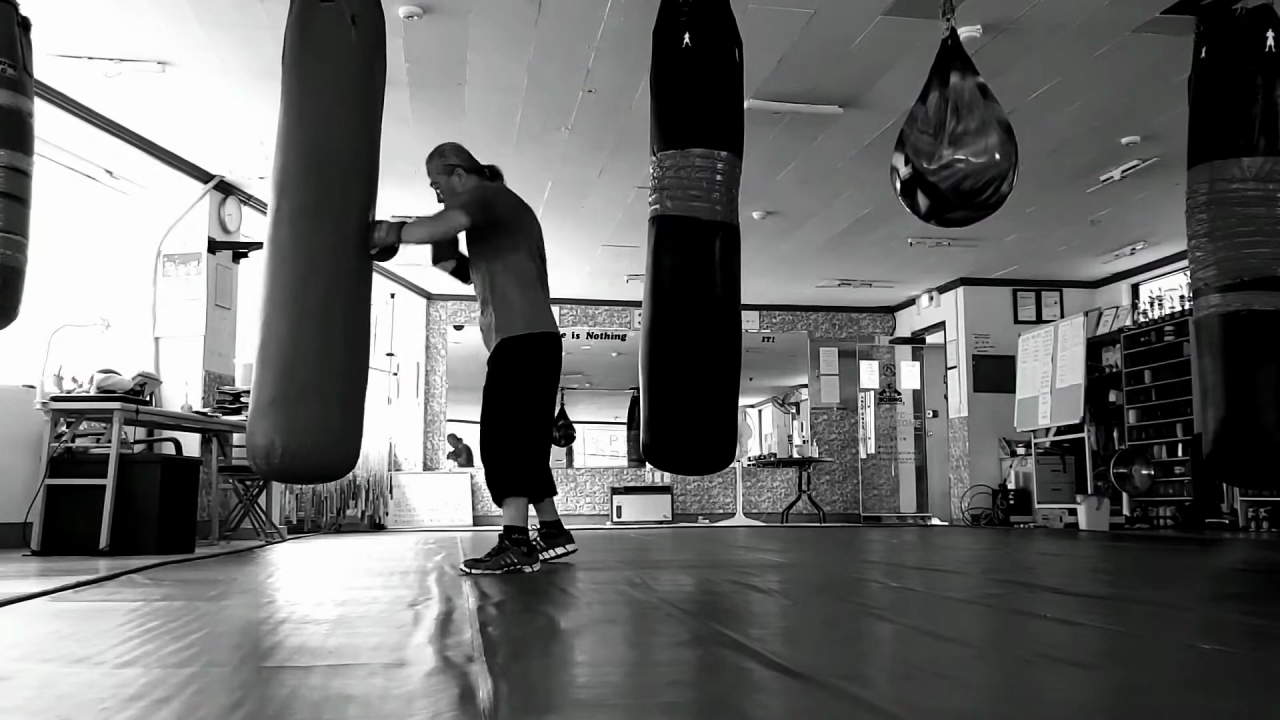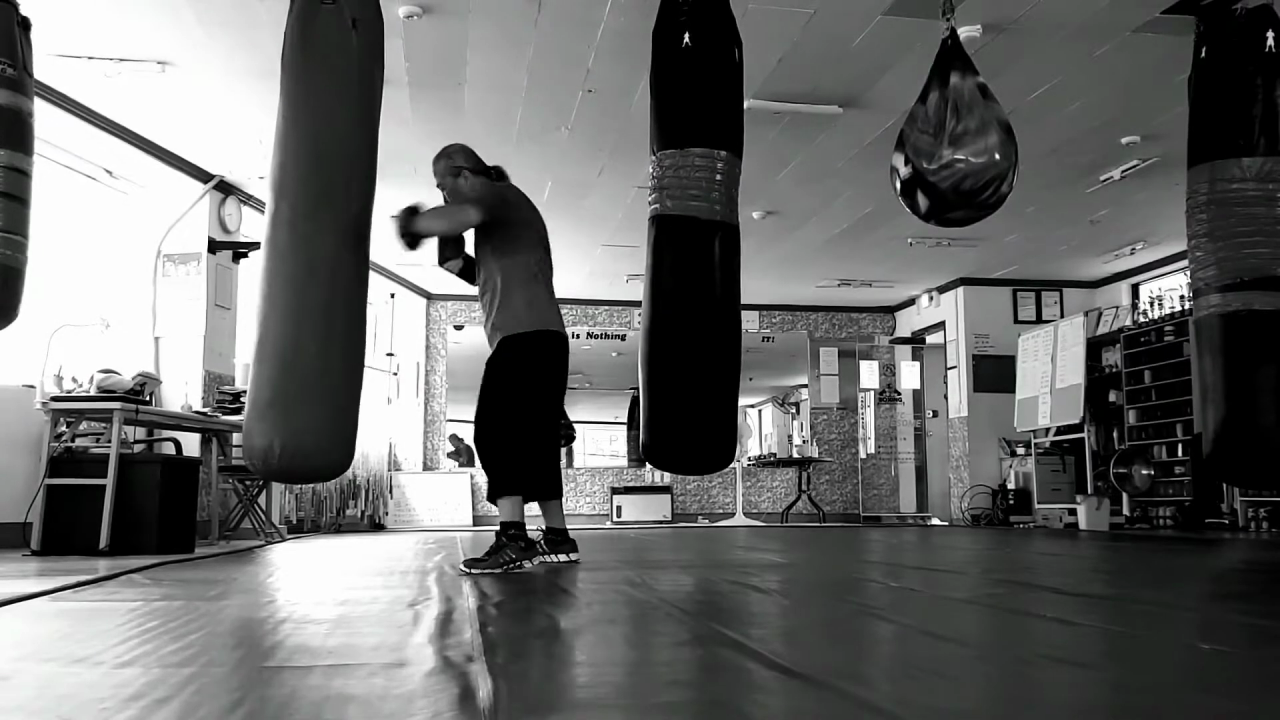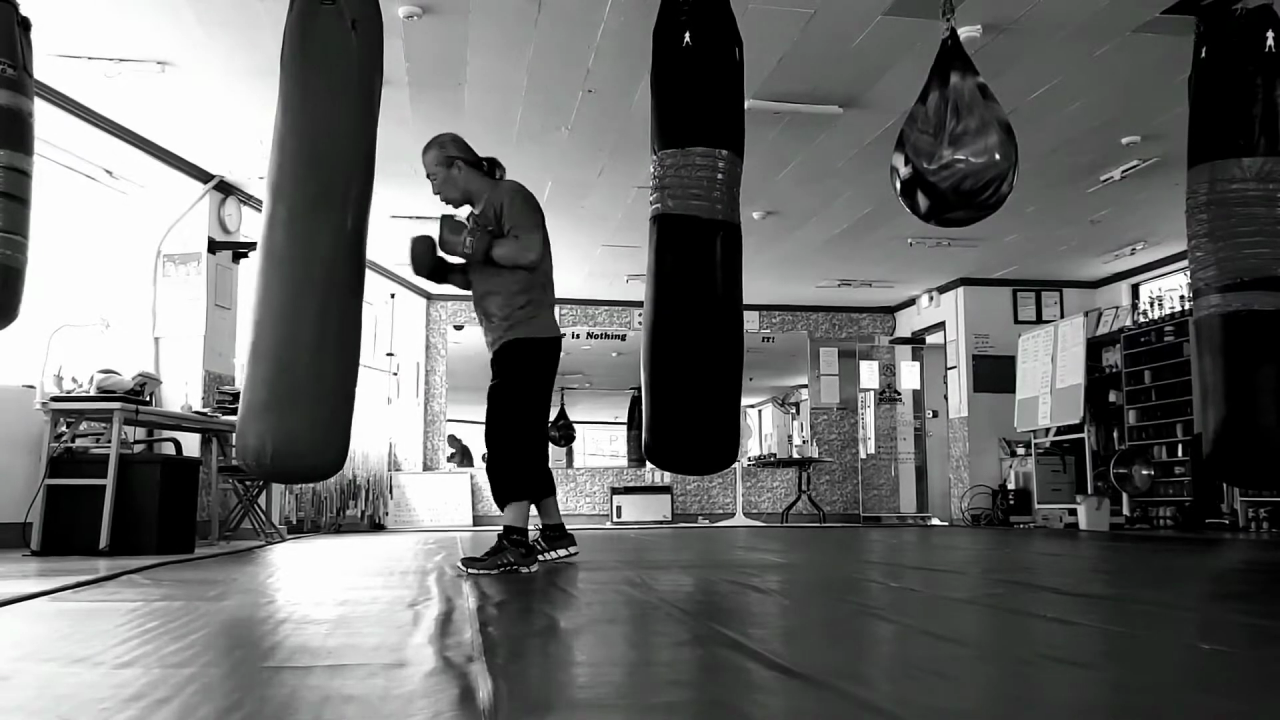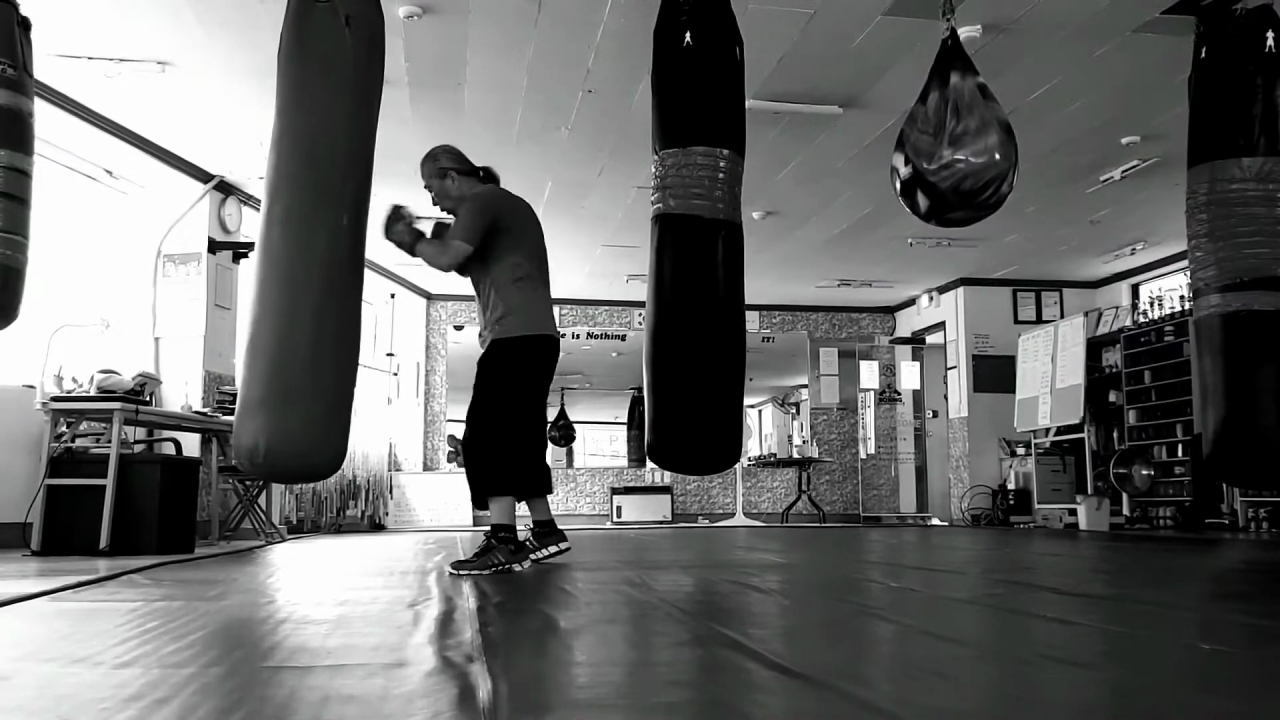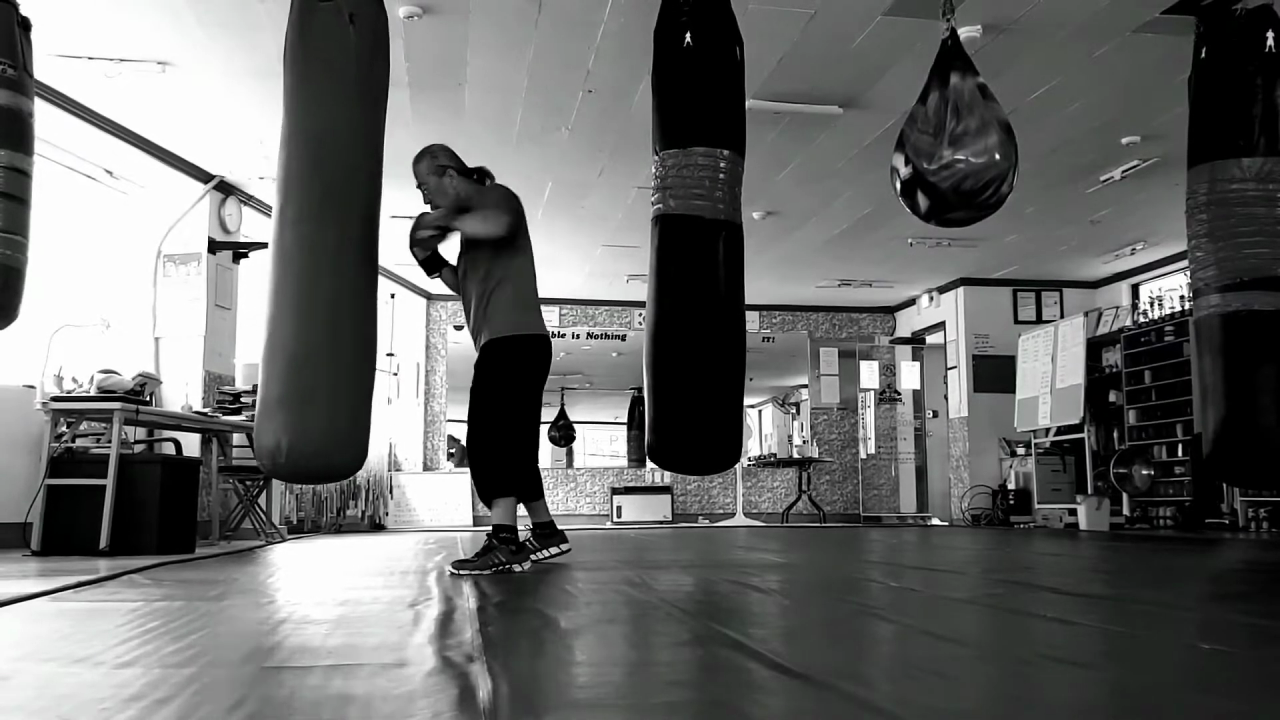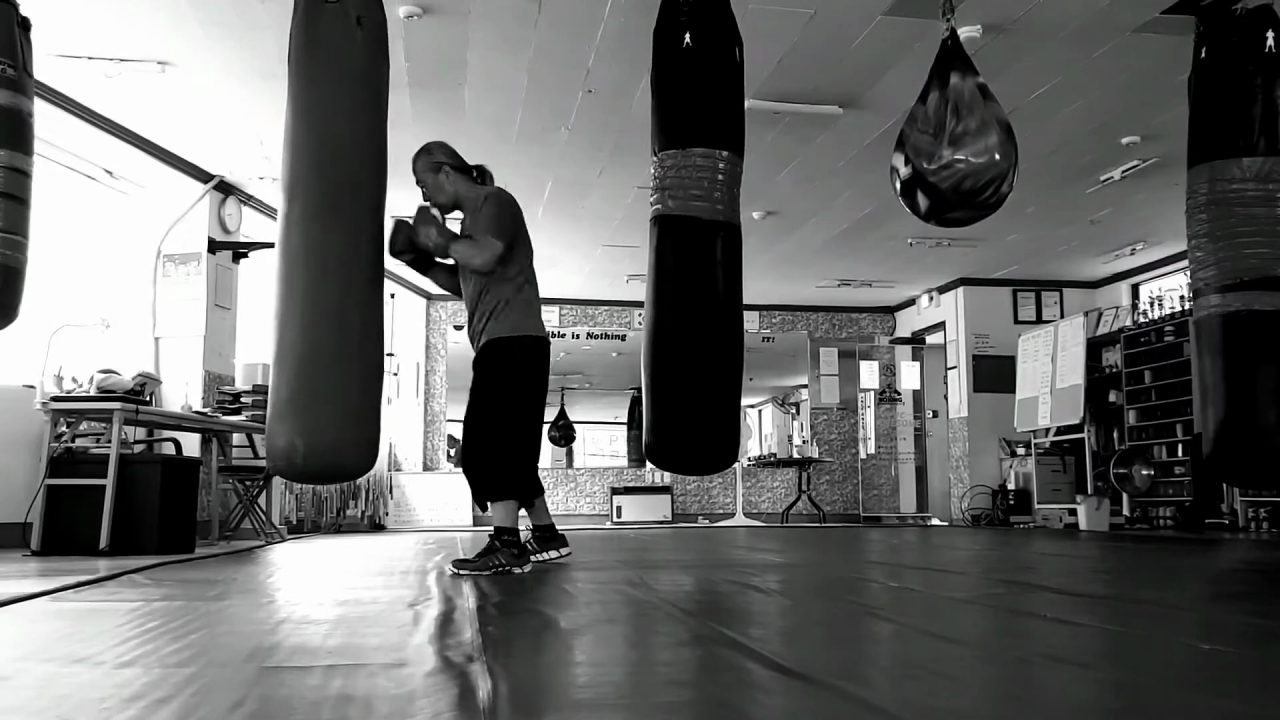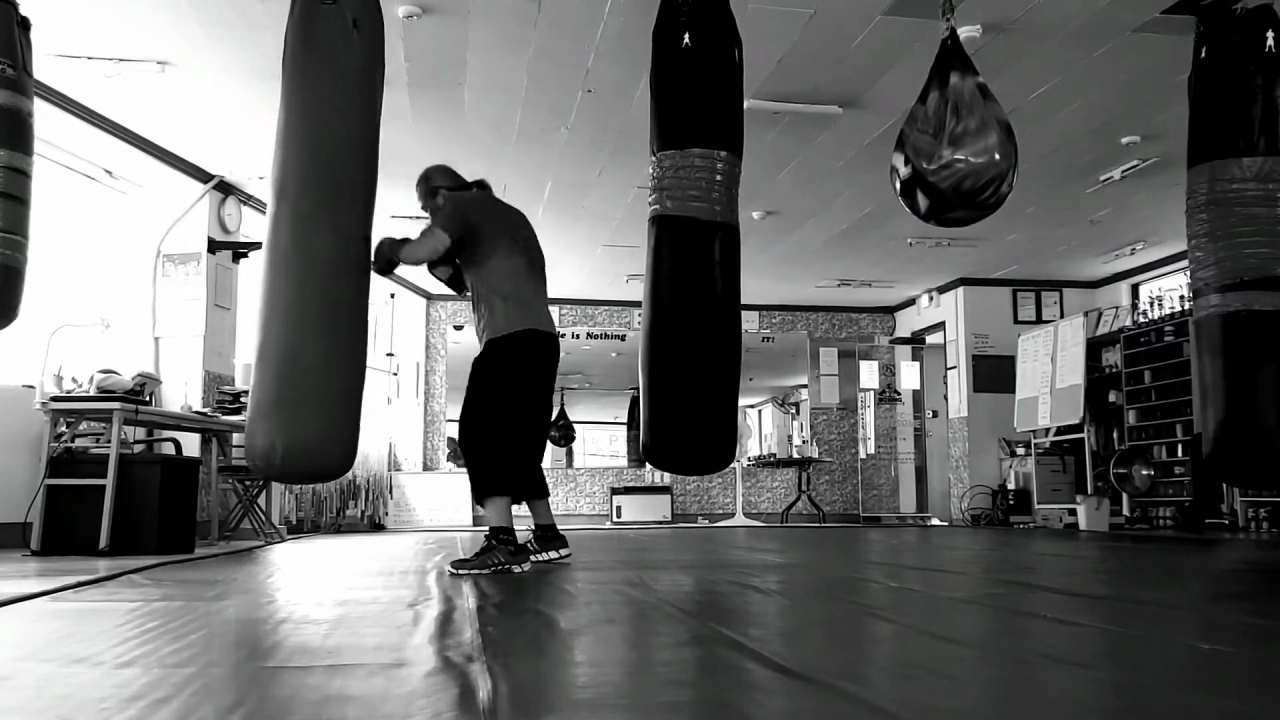
dt=0.4s
person 1, frame 1
left shoulder: (485, 194)
right shoulder: (509, 206)
left elbow: (445, 227)
left wrist: (393, 231)
right wrist: (461, 265)
left hip: (521, 338)
right hip: (527, 338)
left knee: (503, 436)
right knee: (522, 439)
left ankle: (515, 542)
right ankle: (551, 533)
person 1, frame 2
left shoulder: (494, 195)
right shoulder: (512, 205)
left elbow: (460, 216)
right elbow: (490, 275)
left wrist: (413, 223)
right wrist: (459, 257)
left hip: (523, 336)
right hip: (546, 338)
left knee: (497, 429)
right knee: (537, 440)
left ankle: (512, 539)
right ankle: (557, 537)
person 1, frame 3
left shoulder: (510, 195)
right shoulder: (480, 210)
left elbow: (529, 253)
right elbow: (478, 277)
left wrist: (472, 245)
right wrist: (437, 267)
left hip: (526, 339)
right hip: (520, 342)
left knee: (507, 436)
right knee: (525, 438)
left ankle: (515, 541)
right ankle: (553, 535)
person 1, frame 4
left shoulder: (480, 201)
right shoulder: (512, 205)
left elbow: (452, 257)
left wrist: (411, 240)
right wrist: (432, 243)
left hip: (515, 338)
right hip: (532, 338)
left knee: (487, 435)
right knee: (519, 441)
left ankle: (502, 542)
right ankle: (545, 531)
person 1, frame 5
left shoulder: (495, 196)
right shoulder: (474, 218)
left elbow: (496, 226)
right elbow: (464, 286)
left wrist: (439, 228)
right wrist: (429, 259)
left hip: (510, 341)
right hip: (523, 341)
left knee: (492, 434)
right knee: (513, 442)
left ankle: (504, 542)
right ankle: (545, 532)
person 1, frame 6
left shoulder: (493, 200)
right shoulder: (478, 213)
left elbow: (484, 258)
right elbow: (456, 282)
left wrist: (442, 241)
right wrist: (415, 255)
left hip: (510, 342)
right hip: (517, 344)
left knee: (487, 438)
right knee: (512, 442)
left ankle: (506, 544)
right ankle: (545, 535)
person 1, frame 7
left shoulder: (462, 203)
right shoulder: (511, 217)
left elbow: (427, 249)
left wrist: (393, 252)
right wrist: (469, 274)
left hip: (511, 338)
right hip: (537, 339)
left knee: (483, 434)
right knee: (519, 442)
left ankle: (502, 543)
right ankle: (547, 536)
